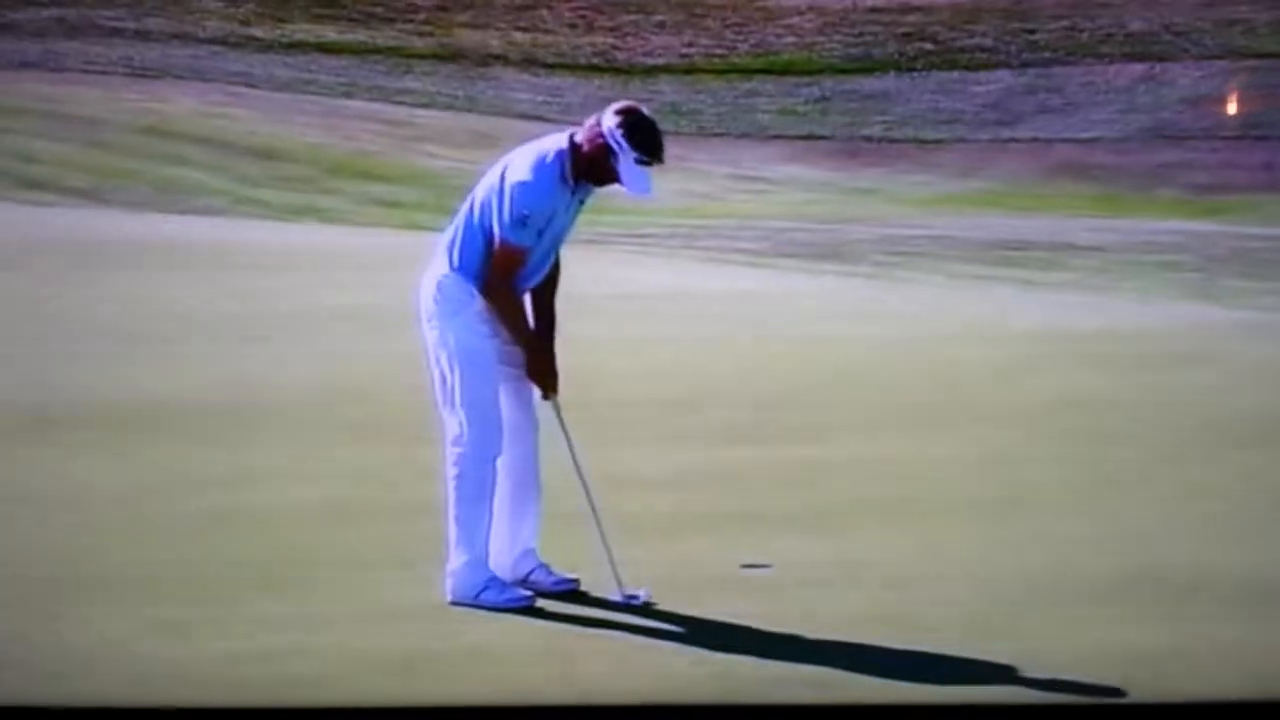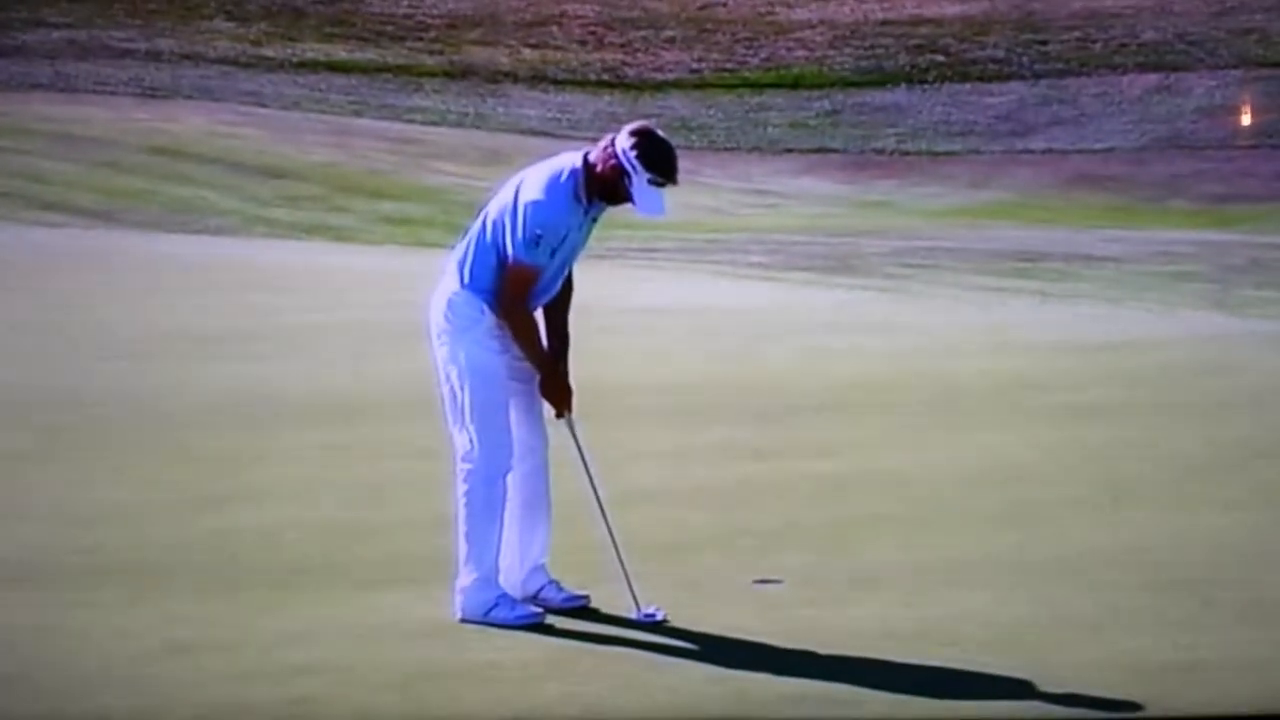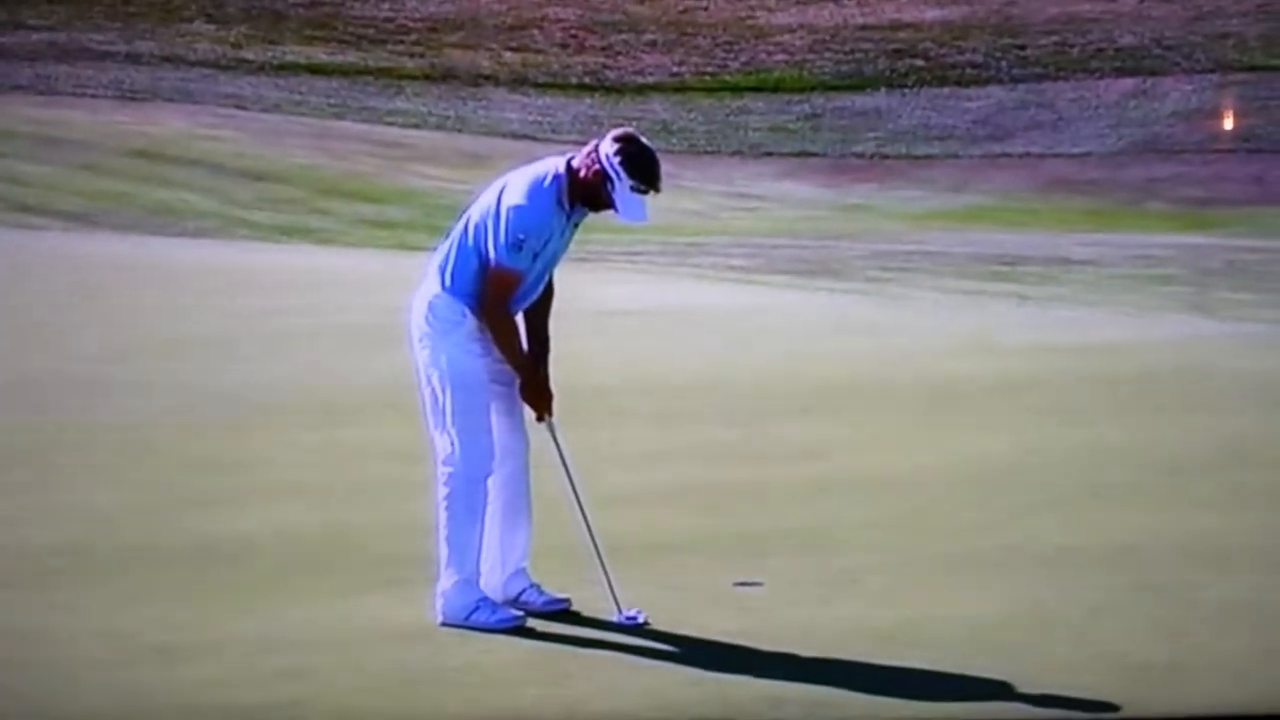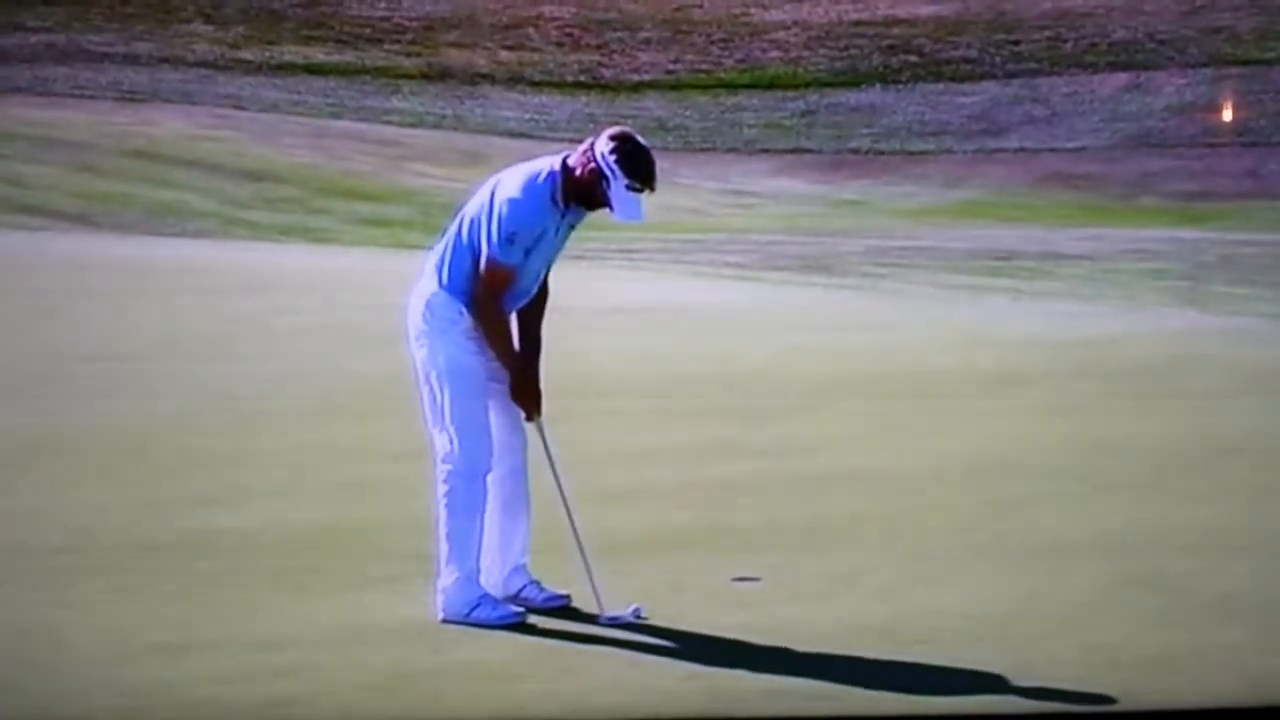
dt=1s
person 1, frame 1
left shoulder: (578, 175)
right shoulder: (534, 181)
right elbow: (499, 281)
left wrist: (546, 343)
right wrist: (534, 352)
left hip: (494, 300)
right hip: (461, 297)
left knee: (520, 436)
right knee: (478, 439)
left ankle: (515, 561)
right ankle: (469, 575)
person 1, frame 2
left shoulder: (590, 192)
right shoulder: (547, 200)
left elbow: (559, 275)
right elbow: (513, 299)
left wrist: (559, 361)
right wrist: (548, 372)
left hip: (503, 317)
right hip: (471, 314)
left knee: (529, 451)
right knee: (488, 455)
left ankle: (525, 577)
right ankle: (478, 592)
person 1, frame 3
left shoulder: (572, 196)
right shoulder: (530, 203)
right elbow: (495, 302)
left wrist: (539, 363)
right wrist: (528, 376)
left hip: (483, 319)
right hip: (451, 317)
left knee: (510, 454)
right knee: (469, 458)
left ankle: (506, 580)
right ankle: (458, 595)
person 1, frame 4
left shoulder: (571, 200)
right shoulder: (524, 201)
right elbow: (487, 297)
left wrist: (529, 364)
right wrist: (517, 373)
left hip: (481, 318)
right hip: (449, 316)
left knee: (508, 452)
right knee: (468, 457)
left ankle: (507, 577)
right ankle: (459, 592)
